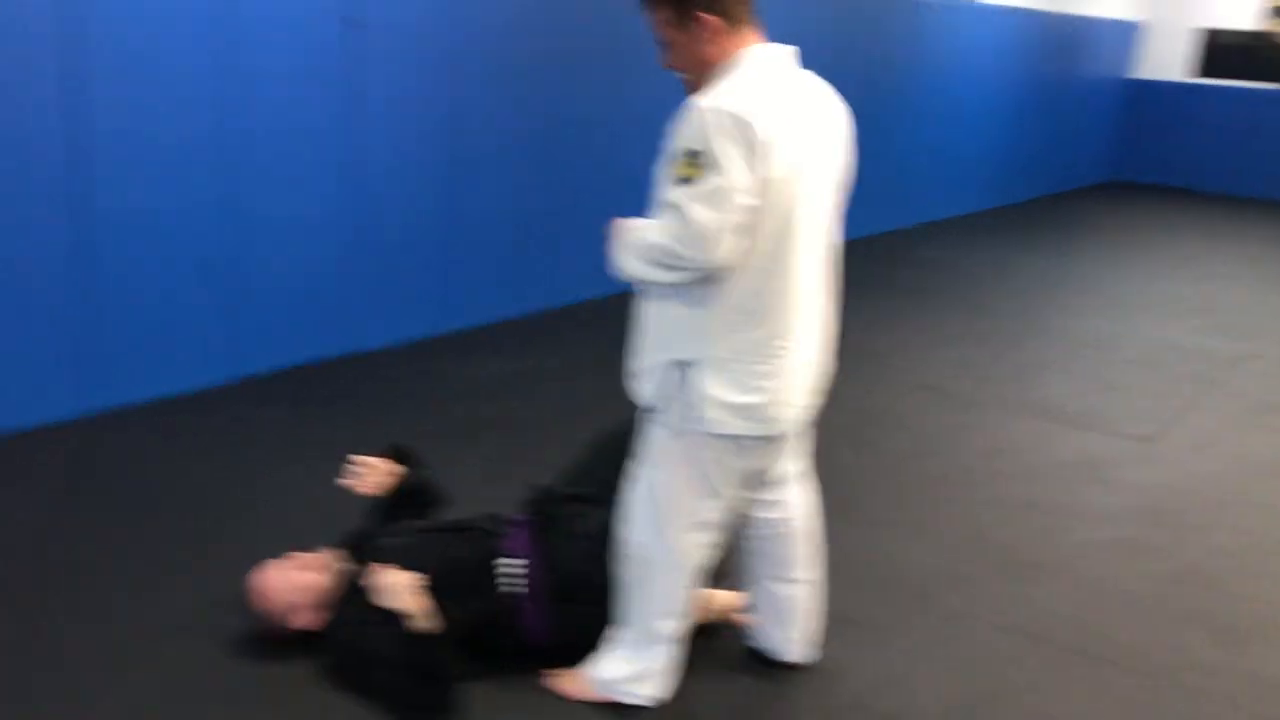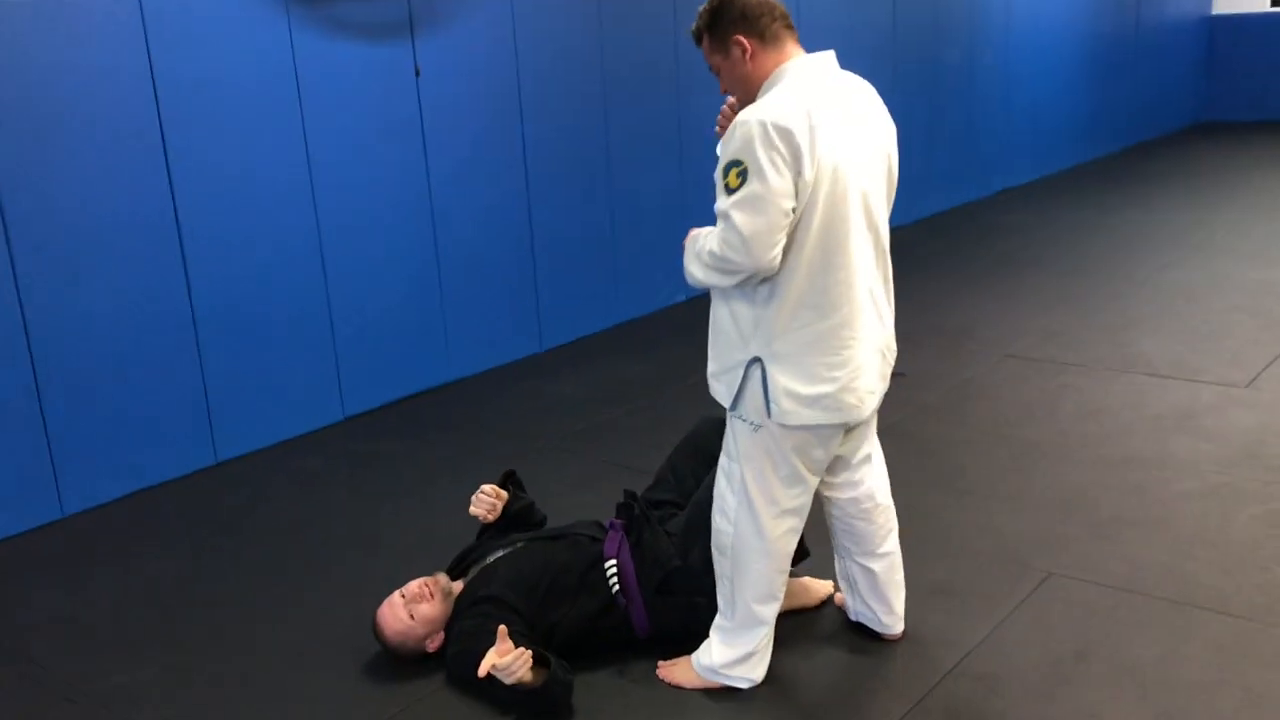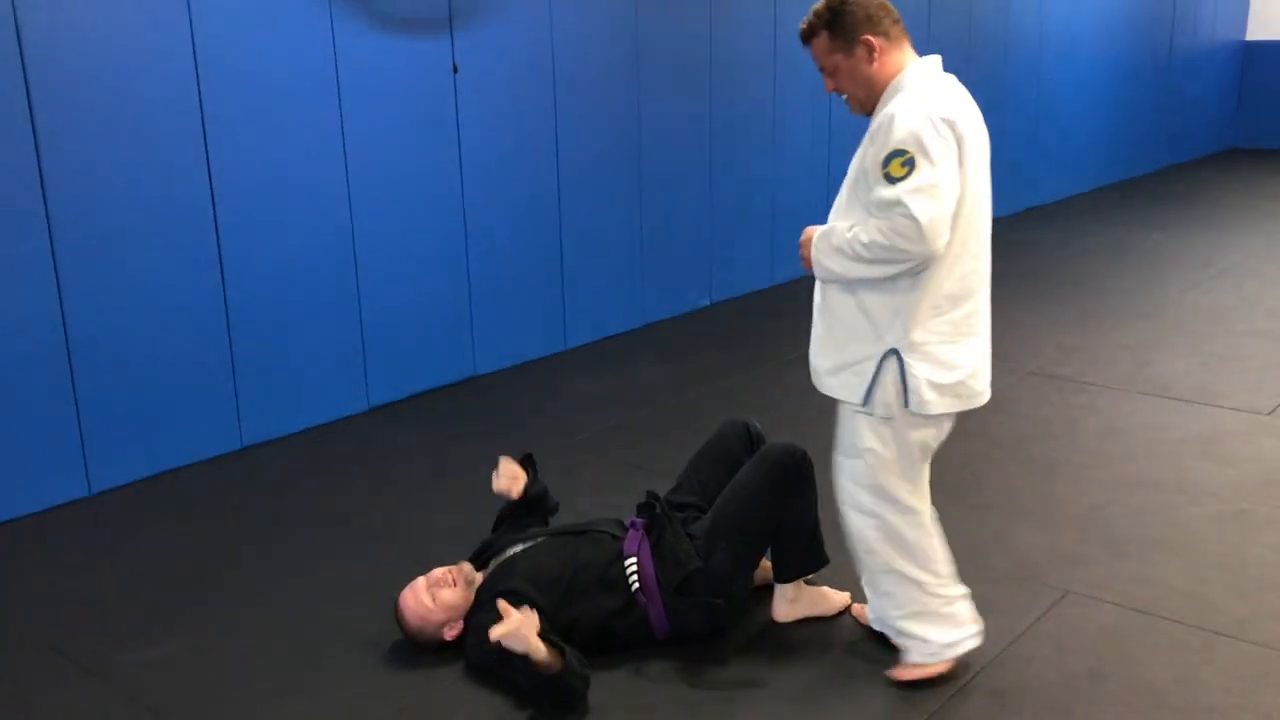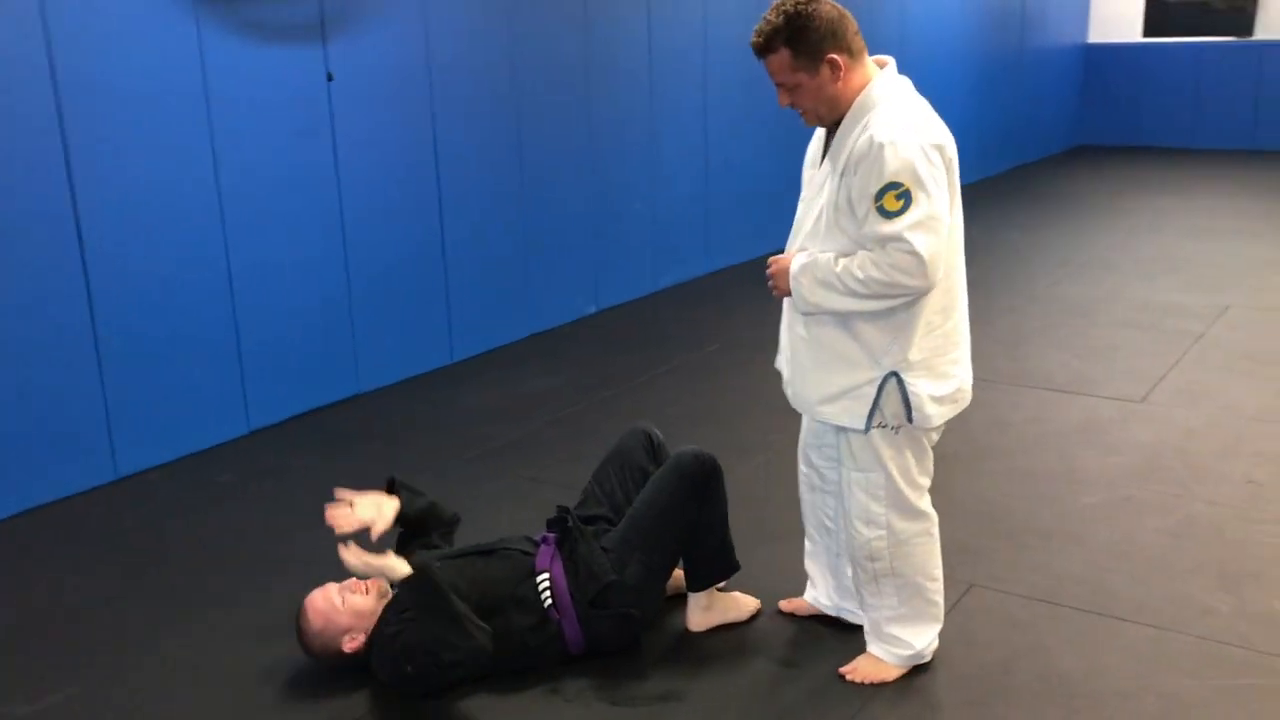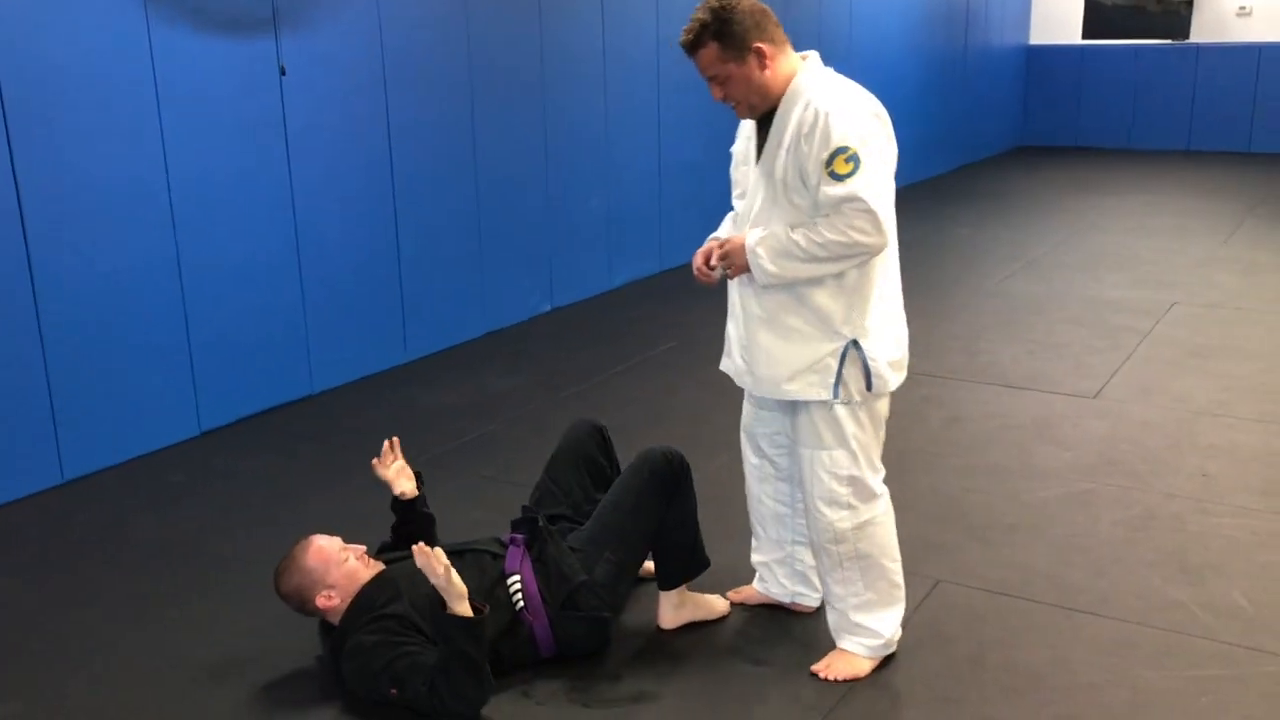
dt=0.7s
person 1, frame 1
left shoulder: (721, 111)
right shoulder: (818, 98)
left elbow: (696, 244)
left wrist: (628, 239)
left hip: (721, 369)
right hip: (789, 353)
left knee: (666, 520)
right knee: (779, 501)
left ankle: (631, 671)
right ankle: (785, 634)
person 1, frame 2
left shoulder: (766, 122)
right shoulder: (861, 98)
left elbow: (747, 250)
left wrist: (696, 248)
left hip: (791, 362)
right hip: (857, 342)
left knee: (755, 511)
right knee: (857, 483)
left ankle: (734, 657)
right ankle: (881, 608)
person 1, frame 3
left shoulder: (914, 115)
right shoulder: (931, 100)
left elbow: (910, 233)
left wrist: (825, 246)
right wrist: (839, 246)
left hip: (906, 353)
right hip: (903, 341)
left knee: (882, 497)
right knee: (883, 485)
left ankle: (944, 631)
right ankle: (897, 612)
person 1, frame 4
left shoulder: (896, 139)
right shoulder: (850, 116)
left elbow: (908, 265)
left wrist: (804, 277)
right wrist: (801, 262)
left hip: (886, 366)
right hip: (843, 354)
left knee: (884, 508)
right knee: (826, 476)
left ankle: (904, 638)
right ankle: (840, 595)
person 1, frame 5
left shoulder: (837, 113)
right shoulder: (760, 116)
left elbow: (862, 225)
left wrist: (758, 252)
right wrist: (726, 240)
left hip: (834, 342)
right hip: (775, 334)
left knee: (841, 491)
right knee: (770, 461)
left ankle: (869, 631)
right ankle: (787, 581)
person 2, frame 1
left shoulder: (358, 551)
right shoulder: (352, 631)
left elbow: (425, 500)
left wrist: (393, 476)
right wrist: (416, 617)
left hip: (539, 533)
right hip: (559, 595)
left knee: (636, 438)
person 2, frame 2
left shoulder: (469, 565)
right shoulder: (470, 640)
left elbow: (531, 524)
left wrist: (502, 501)
right wrist: (522, 675)
left hip: (632, 536)
right hip: (664, 589)
left knee: (717, 432)
person 2, frame 3
left shoulder: (489, 560)
right shoulder: (488, 641)
left elbow: (537, 512)
left wrist: (522, 482)
right wrist: (536, 652)
left hip: (650, 540)
right hip: (681, 589)
left knee: (740, 434)
right knee: (786, 462)
left ankle: (761, 563)
right ankle: (791, 595)
person 2, frame 4
left shoulder: (391, 592)
right shoulder: (397, 652)
left elbow: (437, 521)
right elbow: (469, 645)
left wrist: (389, 505)
right wrist: (399, 574)
left hip: (563, 553)
right hip: (598, 601)
left knee: (643, 442)
right knee: (695, 469)
left ankle: (668, 571)
right ankle: (706, 601)
person 2, frame 5
left shoulder: (366, 584)
right shoulder: (371, 653)
left elbow: (420, 552)
left wrist: (408, 495)
right wrist: (457, 604)
left hip: (531, 551)
right hip: (567, 599)
left knee: (587, 435)
right knee: (663, 465)
left ankle: (631, 554)
right ankle: (675, 598)
